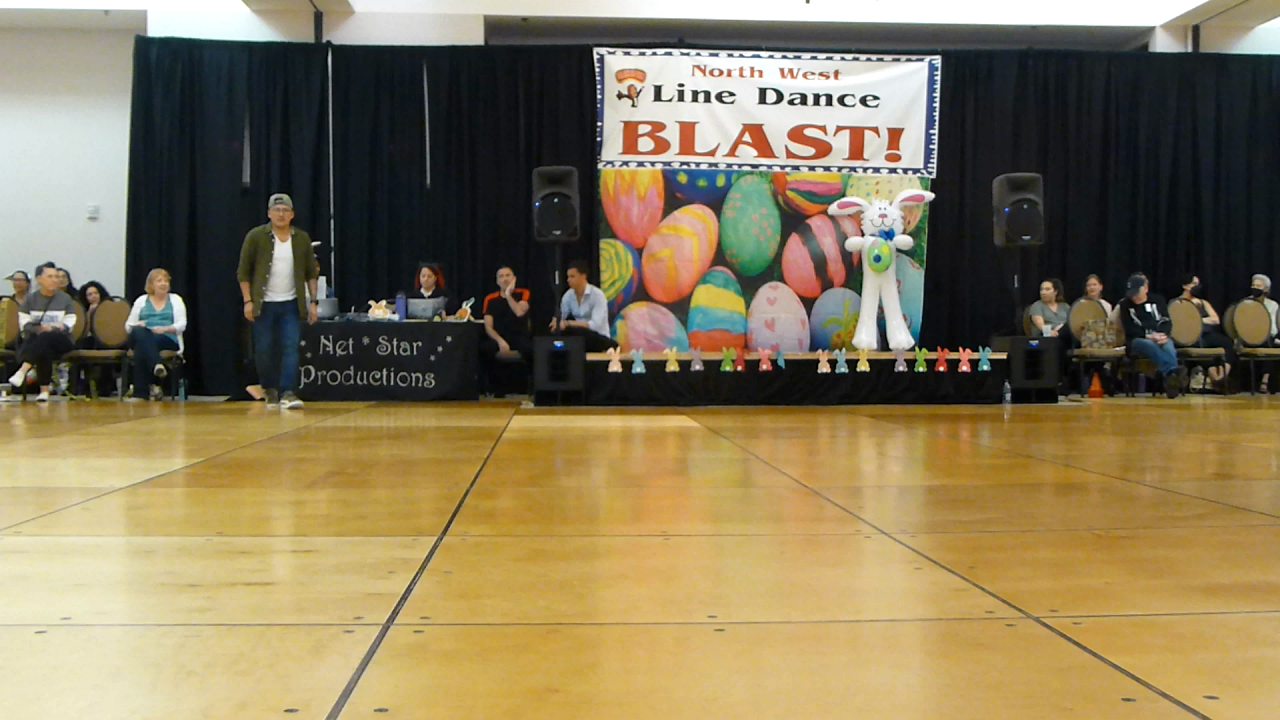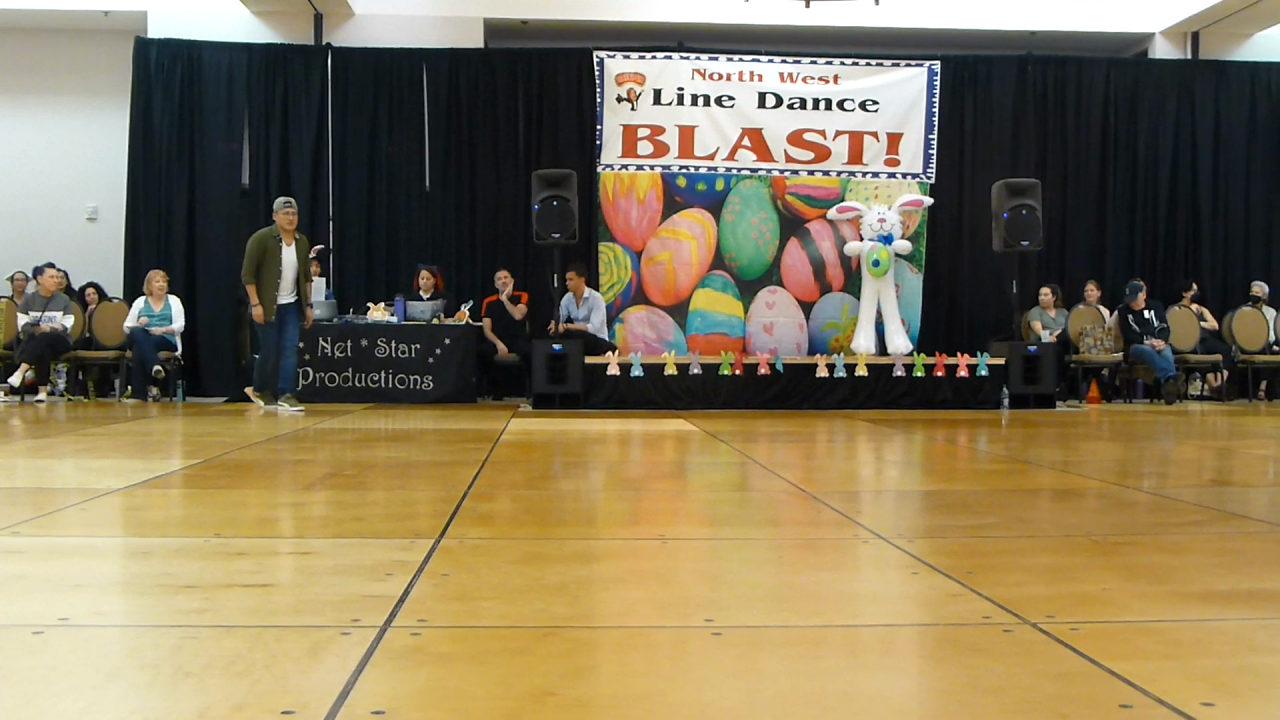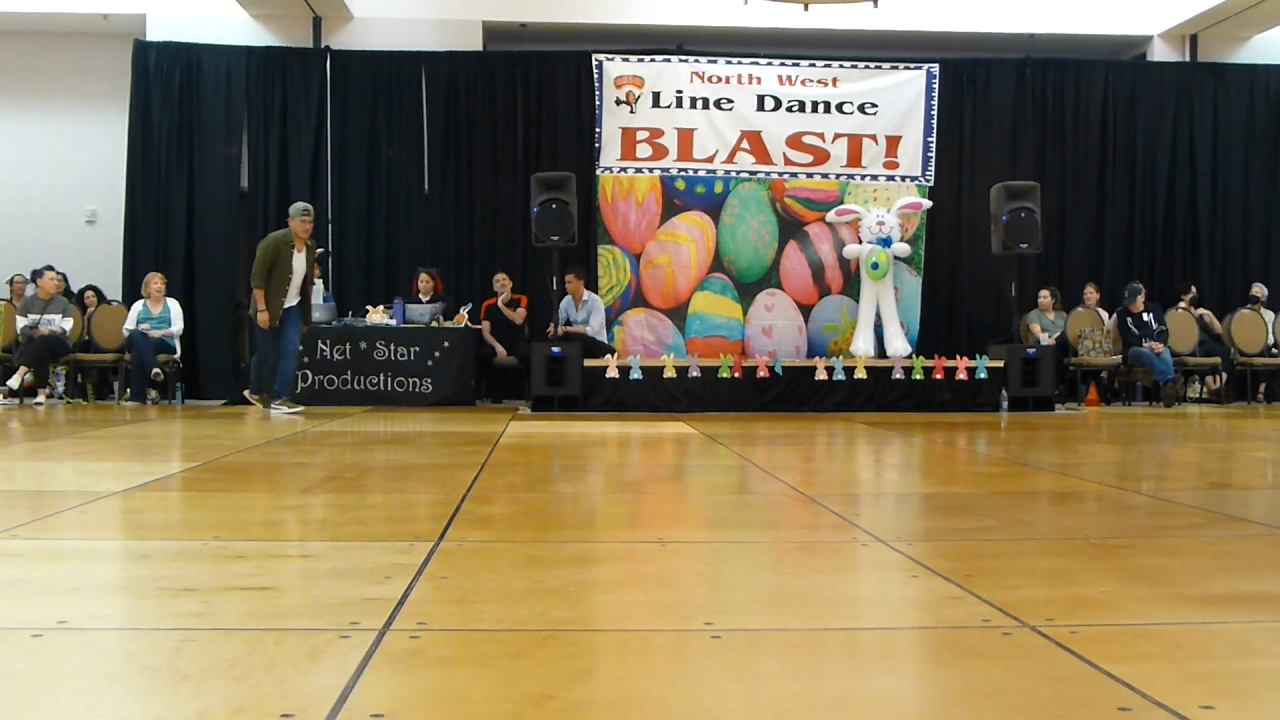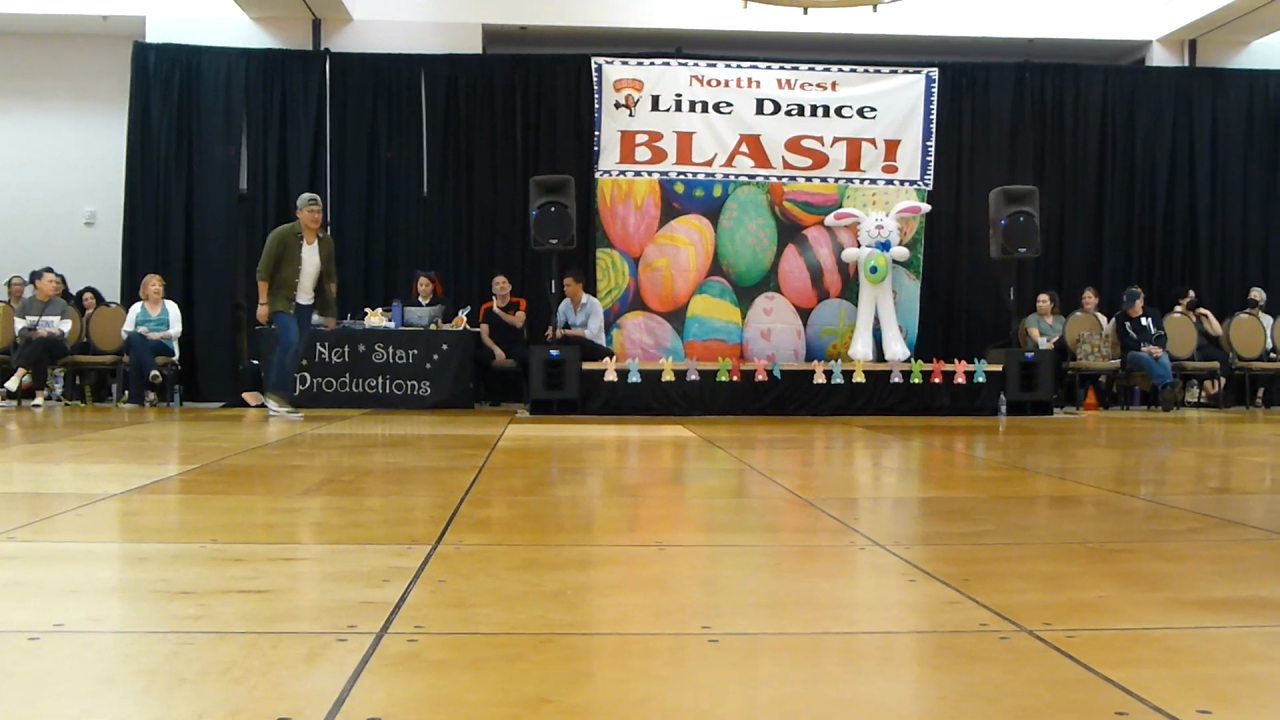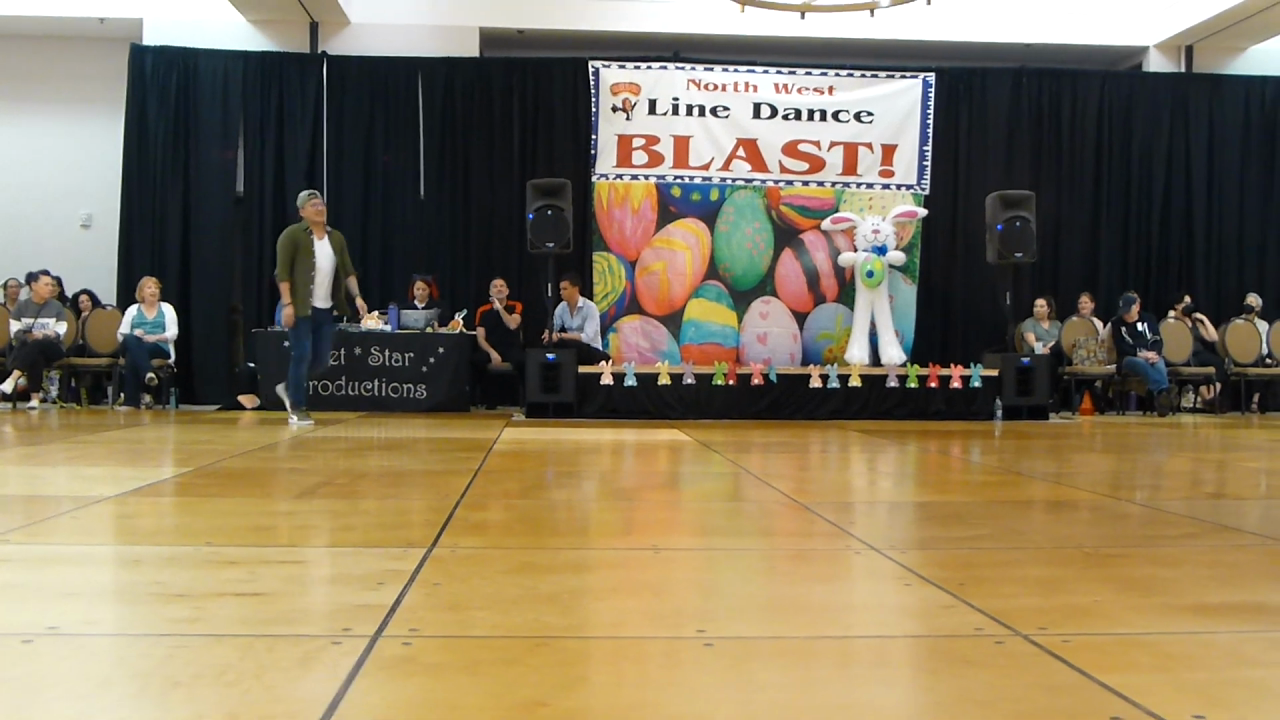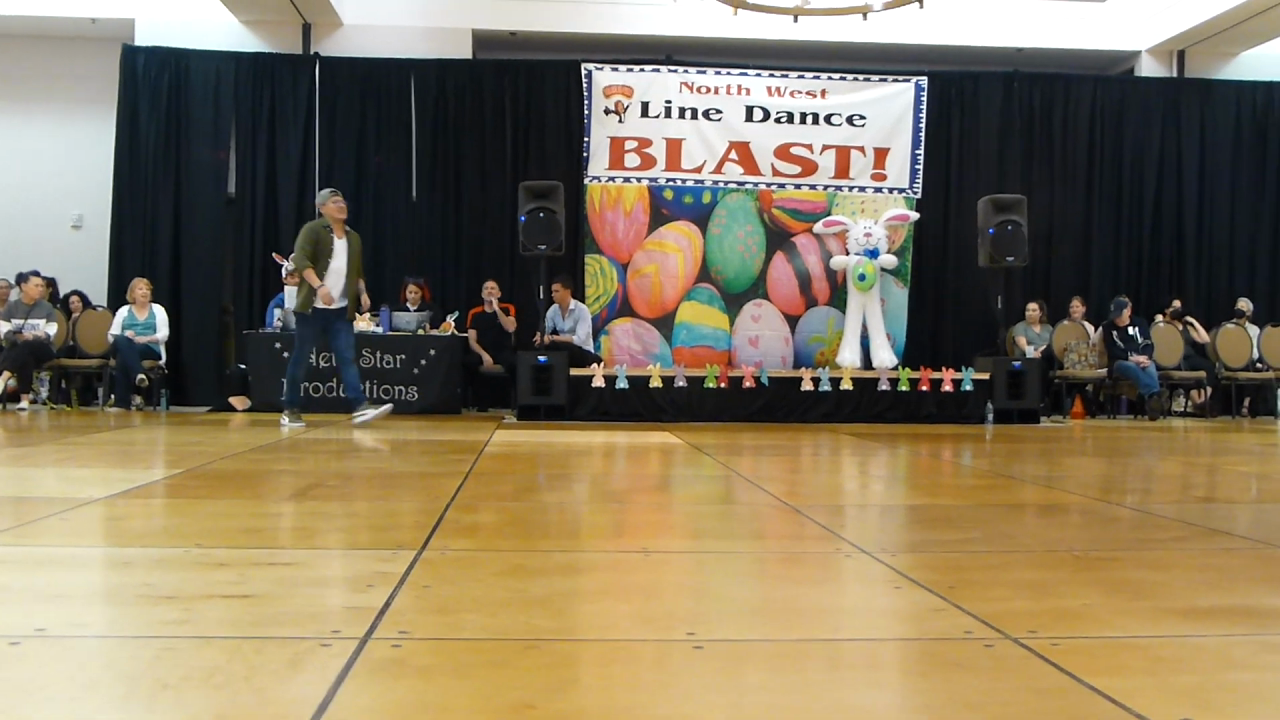
dt=0.3s
person 1, frame 1
left shoulder: (302, 239)
right shoulder: (256, 236)
left elbow: (311, 273)
right elbow: (243, 271)
left wrist: (313, 301)
right wrist: (247, 301)
left hip: (291, 303)
right hip: (264, 303)
left knee: (291, 347)
right knee: (264, 349)
left ankle: (288, 393)
right ankle: (270, 387)
person 1, frame 2
left shoulder: (302, 242)
right shoulder: (261, 239)
left elbow: (306, 276)
right elbow: (248, 274)
left wrist: (308, 304)
right wrist: (255, 304)
left hip: (292, 305)
right hip: (267, 306)
left knee: (290, 349)
right knee: (269, 351)
left ankle: (285, 396)
right ankle: (259, 390)
person 1, frame 3
left shoulder: (311, 247)
right shoulder: (274, 242)
left elbow: (308, 281)
right elbow: (257, 277)
left wrist: (306, 314)
right wrist: (261, 309)
left hip: (293, 307)
right hip: (269, 307)
left knee: (290, 351)
right knee: (267, 353)
left ankle: (280, 399)
right ankle: (256, 391)
person 1, frame 4
left shoulder: (326, 241)
right shoulder: (282, 235)
left elbow: (330, 277)
right elbow: (264, 270)
left wrist: (330, 310)
right wrist: (263, 302)
left hip: (306, 304)
right hip: (282, 300)
left knee: (295, 352)
right knee: (289, 342)
left ankle: (279, 401)
right ankle: (275, 393)
person 1, frame 5
left shoulder: (336, 238)
right shoulder: (292, 235)
left elbow: (347, 270)
right elbow: (281, 272)
left wrist: (357, 295)
right wrist: (287, 303)
left hip: (326, 308)
right hip: (302, 308)
left knee: (322, 359)
right knee: (302, 356)
left ankle: (289, 388)
right ankle: (297, 408)
person 1, frame 6
left shoulder: (354, 238)
right shoulder: (312, 230)
left elbow: (357, 273)
right elbow: (301, 261)
left wrist: (362, 293)
right wrist: (319, 287)
left hip: (341, 309)
right hip: (313, 307)
left knee: (347, 358)
right knee: (301, 358)
left ankle: (359, 407)
right ankle: (290, 409)
